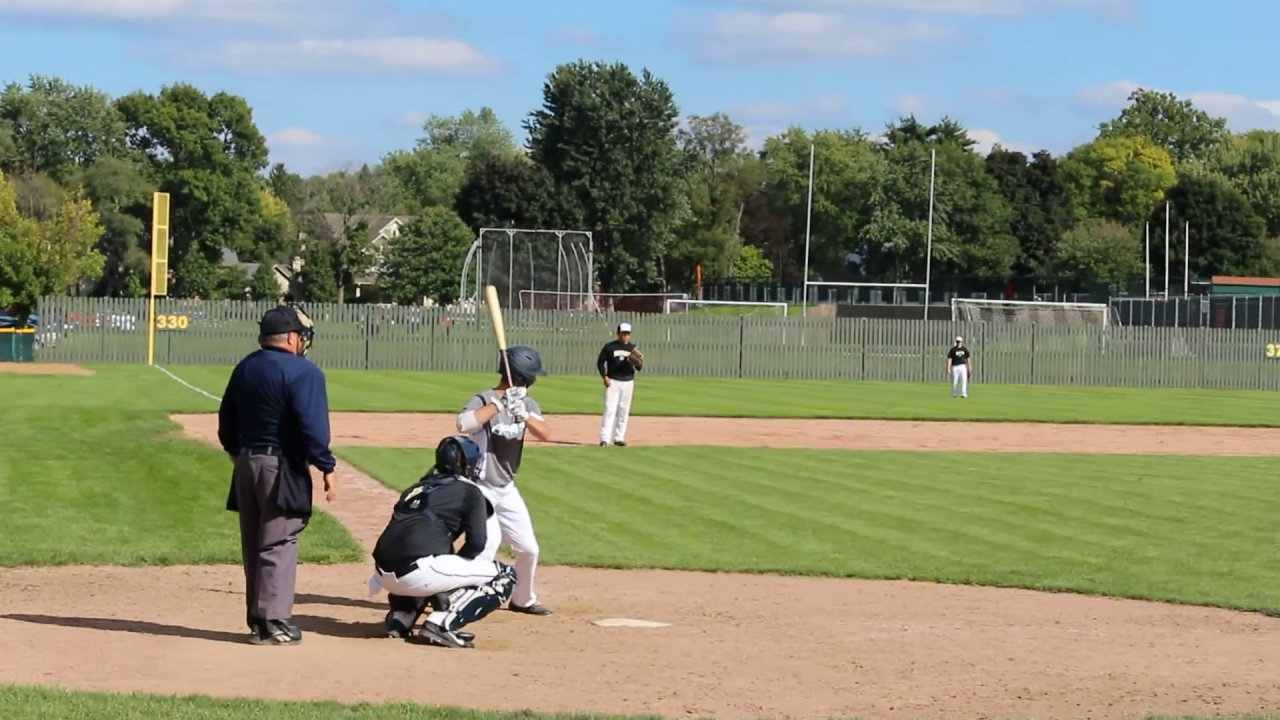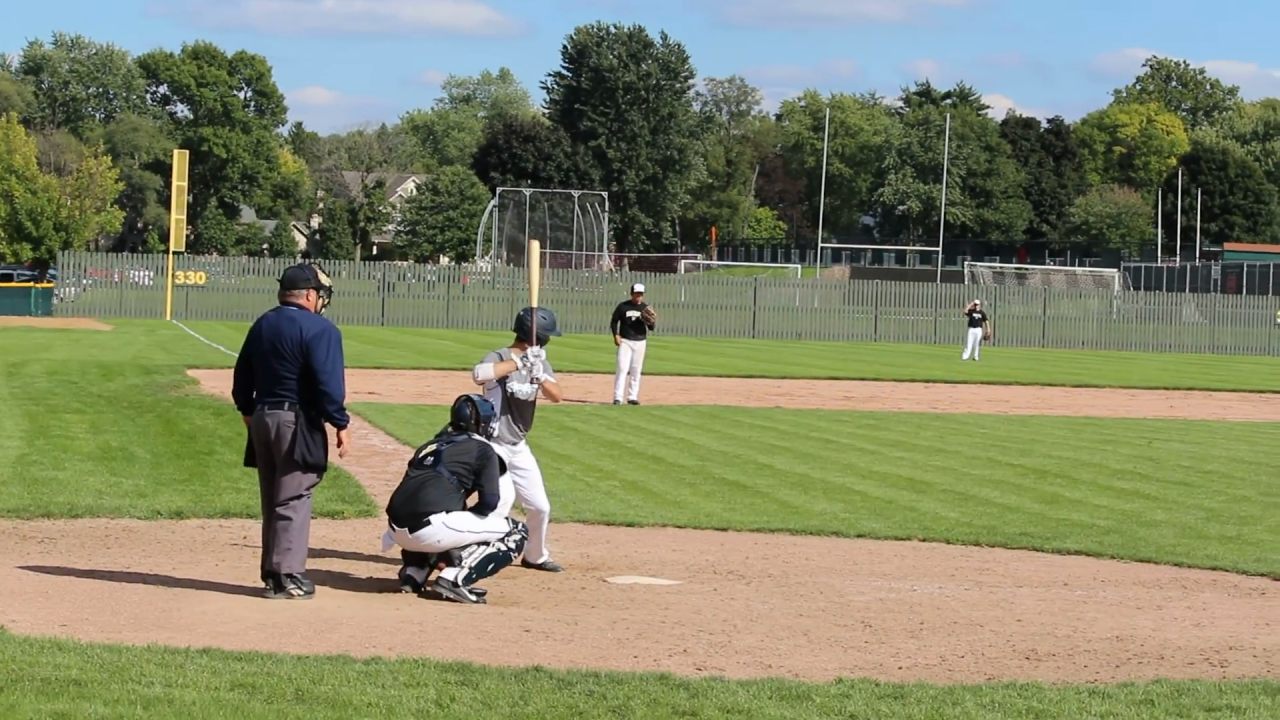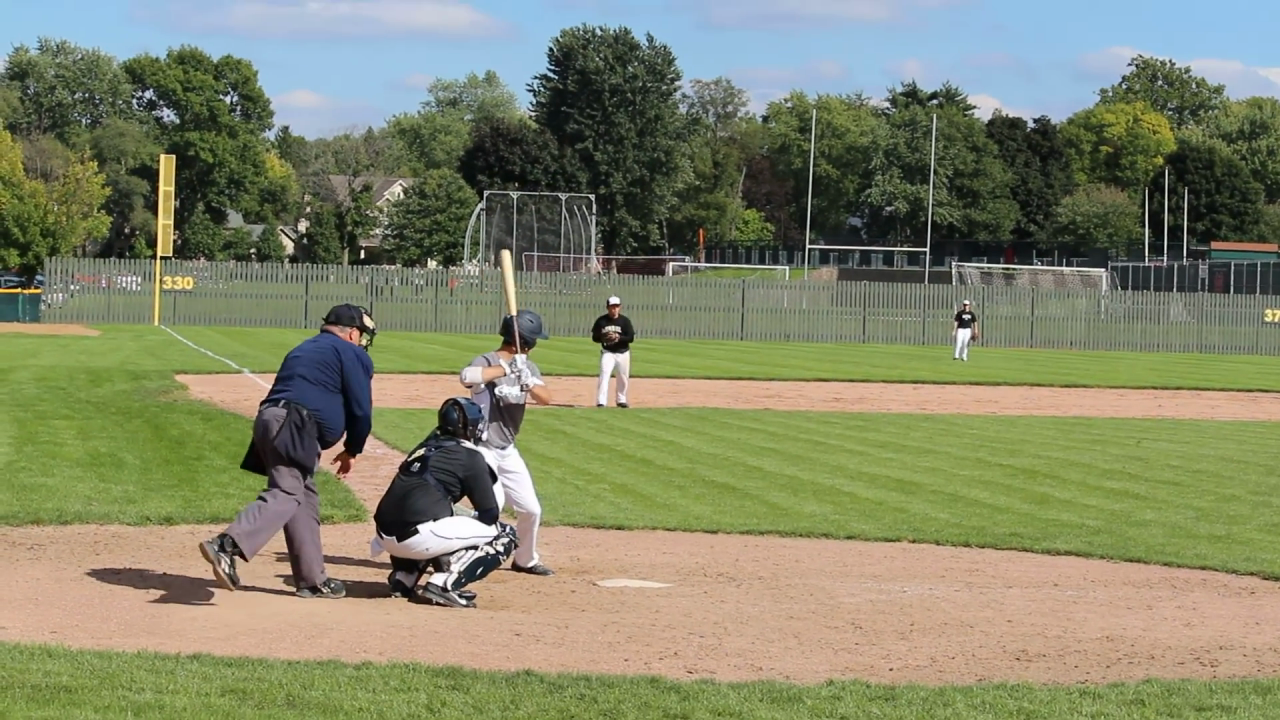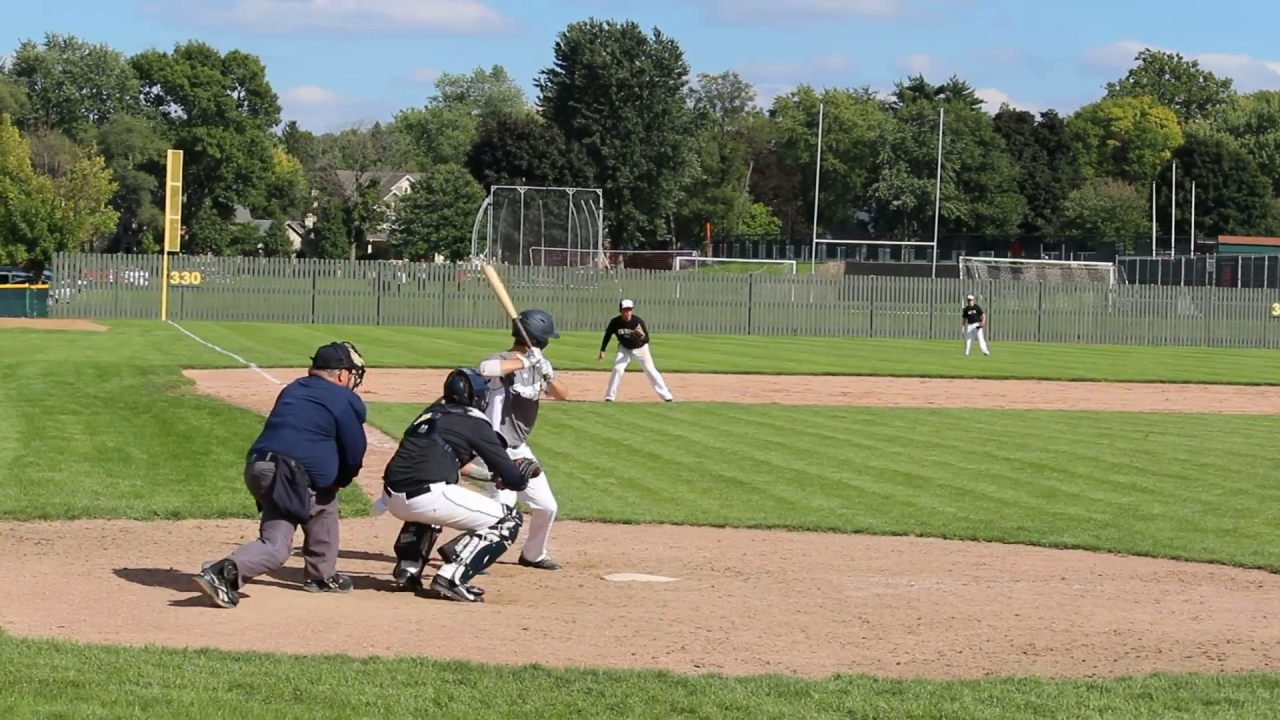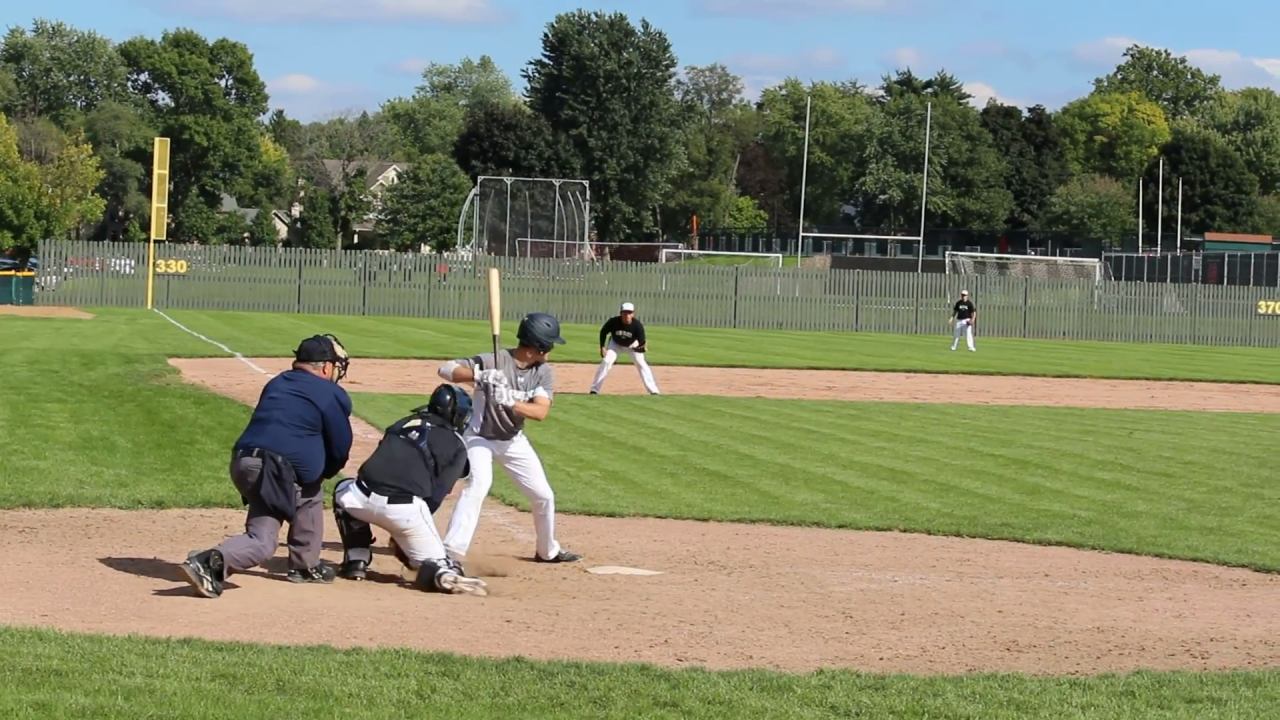
dt=1s
person 1, frame 1
left shoulder: (244, 368)
right shoulder: (303, 371)
left elbow: (227, 417)
right elbow: (312, 425)
left wrist: (236, 452)
right wrist: (326, 467)
left hip: (247, 464)
right hip: (282, 466)
left knee: (254, 544)
right knee: (279, 544)
left ankle: (258, 619)
right ankle: (273, 622)
person 1, frame 2
left shoulder: (262, 324)
right shoulder: (320, 329)
left elbow: (242, 373)
right elbow: (329, 382)
left wrist: (248, 410)
right wrist: (340, 424)
left hip: (263, 419)
right hip: (298, 423)
left knee: (273, 501)
right knee: (294, 500)
left ankle: (274, 570)
right ankle: (285, 576)
person 1, frame 3
left shoulder: (303, 349)
right shoulder: (353, 355)
right elbow: (361, 409)
left wrist: (310, 449)
right wrist: (352, 451)
left hip: (269, 420)
right hip: (294, 426)
left knee: (304, 500)
right knee: (284, 495)
left ankle: (313, 580)
right ankle: (226, 546)
person 1, frame 4
left shoulder: (292, 389)
right shoulder: (346, 401)
right elbow: (354, 455)
left wrist: (330, 482)
right wrist: (338, 482)
left hip: (259, 467)
right hip: (287, 476)
left knee: (324, 502)
right knee: (275, 546)
left ankle: (322, 575)
right ankle: (221, 574)
person 1, frame 5
left shoulder: (276, 383)
right shoulder: (332, 395)
right elbow: (340, 449)
left wrist: (315, 474)
right wrist: (322, 473)
left hip: (243, 463)
right hip: (274, 473)
left knee: (309, 493)
right knee: (262, 542)
left ankle: (305, 566)
right ankle: (207, 563)
person 2, frame 1
left shoulder: (527, 403)
right shoulder: (484, 399)
left elbow: (544, 434)
right elbow: (463, 424)
left wrist: (522, 414)
right wrist: (500, 403)
left hip: (507, 489)
right hip: (480, 489)
left knee: (528, 548)
left ankle: (522, 599)
person 2, frame 2
left shoulder: (540, 362)
right shoulder: (500, 357)
left elbow: (556, 396)
right elbow: (479, 374)
left wrist: (540, 377)
right wrist: (519, 362)
left hip: (519, 446)
right hip: (493, 445)
left knee: (540, 505)
right knee: (501, 502)
left ankle: (535, 556)
person 2, frame 3
left shoulder: (528, 367)
right shoulder: (487, 361)
left elbow: (546, 399)
right elbow: (466, 377)
left wrist: (527, 383)
right wrist: (507, 368)
left hip: (508, 450)
right hip: (481, 449)
left knee: (531, 508)
left ankle: (525, 559)
person 2, frame 4
left shoulder: (538, 366)
right shoulder: (503, 364)
left elbow: (562, 394)
right elbow: (484, 369)
left wrist: (548, 375)
right wrist: (525, 361)
left hip: (519, 450)
left knee: (546, 506)
right knee: (504, 505)
left ankle: (533, 554)
person 2, frame 5
left shoulder: (543, 372)
right shoulder: (492, 362)
left elbow: (542, 411)
right elbow: (445, 370)
left wrist: (508, 401)
right wrist: (479, 373)
left hip: (513, 440)
right hip: (478, 437)
left knee: (543, 494)
right knee: (479, 484)
left ankle: (548, 550)
right ankle: (451, 551)
person 3, frame 1
left shoulder: (416, 488)
right shoulder: (470, 491)
right elbow: (477, 542)
right wrist: (456, 563)
left hip: (385, 572)
right hip: (416, 571)
right knee: (504, 576)
left ankle: (400, 617)
right ankle: (442, 623)
person 3, frame 2
left shoulder: (432, 445)
right shoulder: (482, 449)
right elbow: (489, 501)
right wrist: (467, 517)
left hip: (398, 529)
right hip: (428, 527)
right knee: (516, 532)
left ankle: (413, 573)
right ankle: (454, 579)
person 3, frame 3
left shoulder: (424, 448)
right shoulder: (470, 456)
right elbow: (489, 514)
left hip: (387, 535)
right hip: (417, 537)
right knee: (504, 536)
left ankle: (403, 578)
right ankle: (444, 585)
person 3, frame 4
left shoulder: (430, 414)
right shoulder: (476, 424)
right elbow: (510, 476)
right wrist: (520, 476)
left hip: (394, 497)
right hip: (428, 496)
right knee: (506, 520)
left ankle: (407, 572)
right ankle: (451, 579)
person 3, frame 5
left shoulder: (404, 422)
right shoulder: (456, 447)
right elbow: (437, 492)
left hip: (366, 495)
right hip: (406, 506)
left knee: (343, 492)
right knee: (438, 570)
left ankle: (356, 562)
right ankle: (446, 574)
